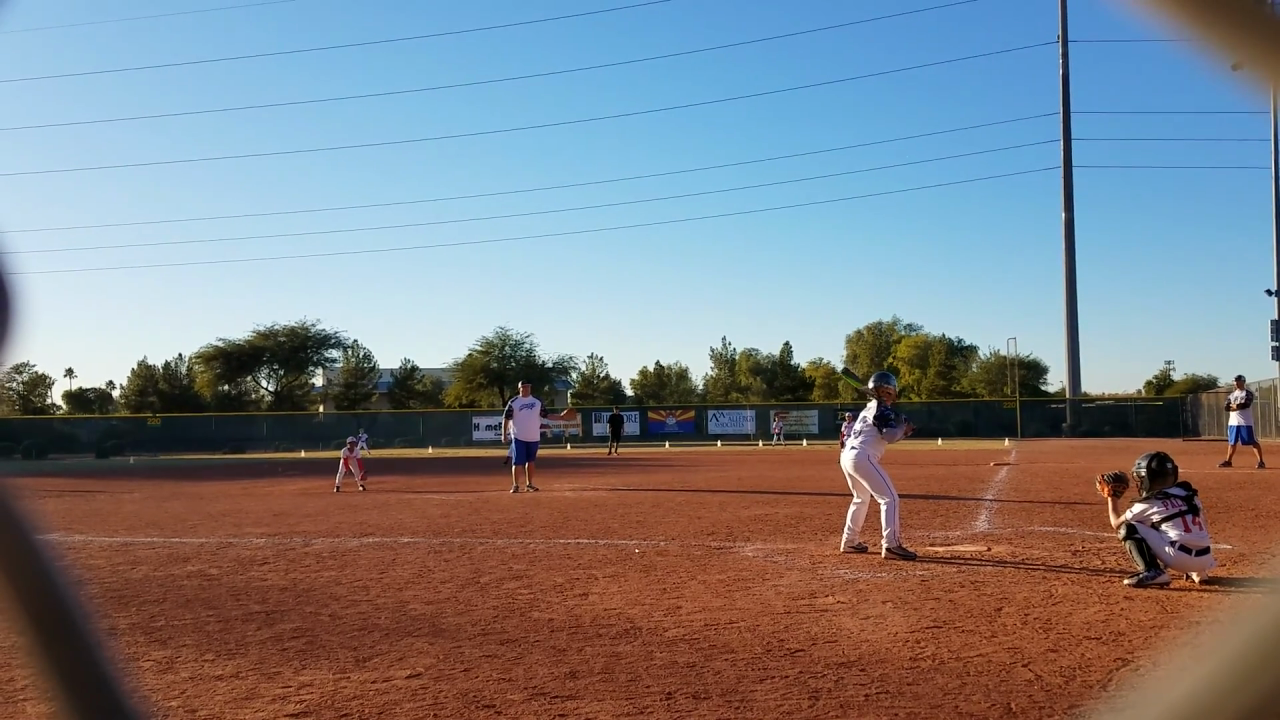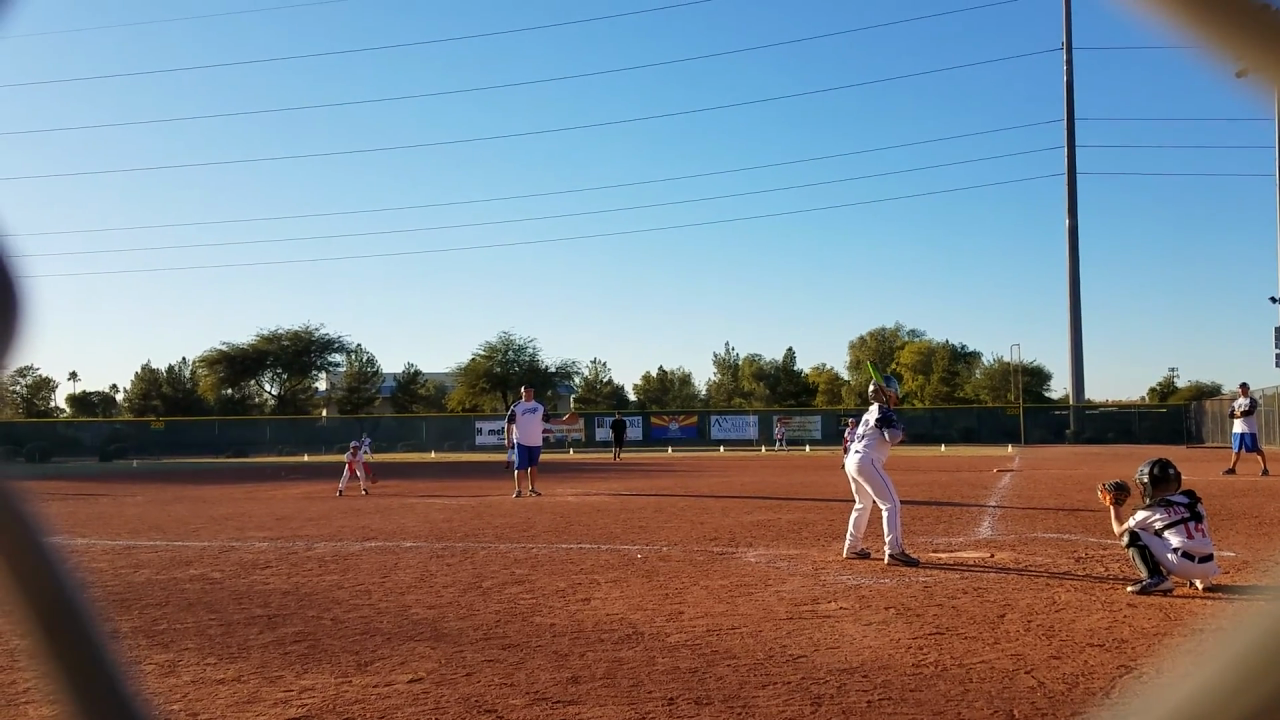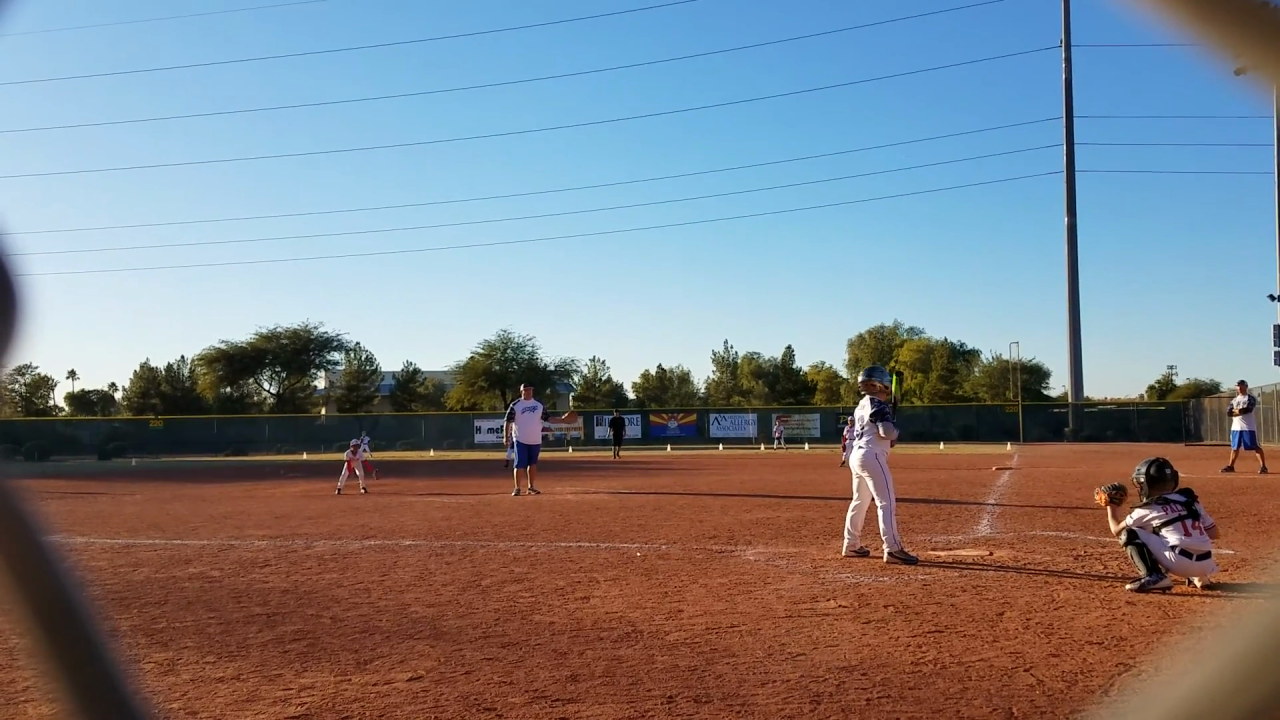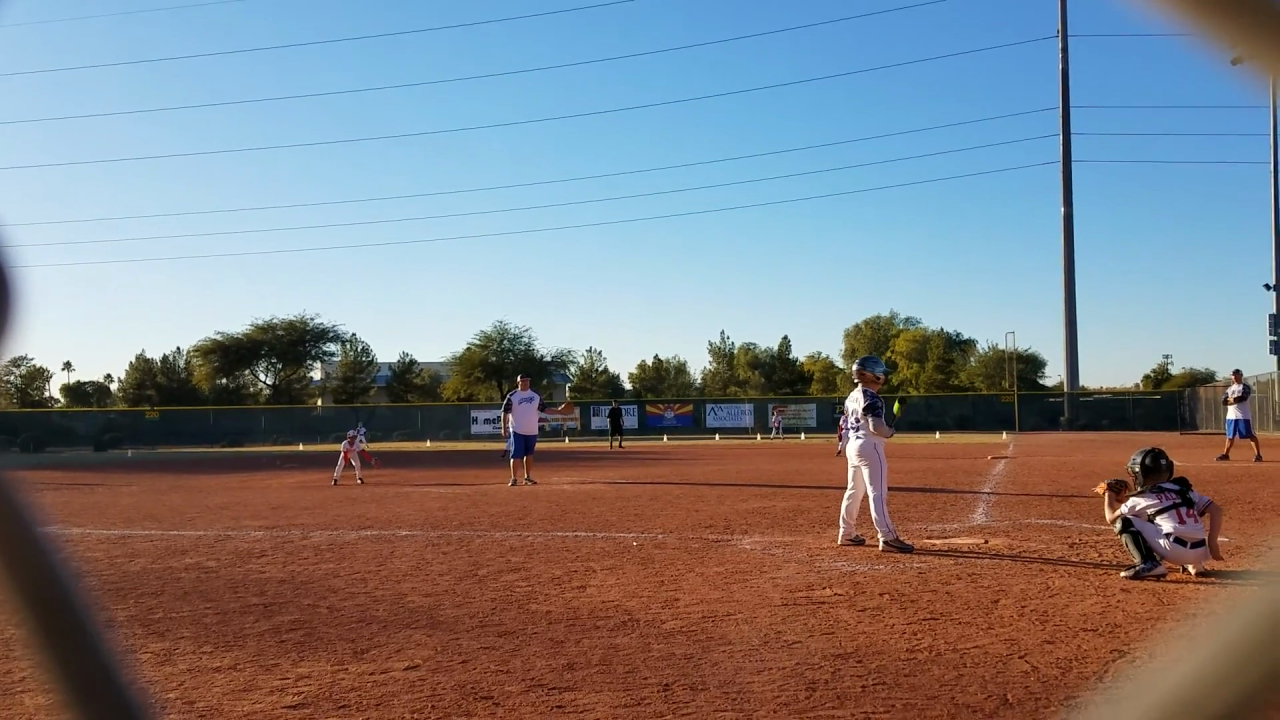
dt=0.3s
person 1, frame 1
left shoulder: (870, 409)
right shoulder: (883, 410)
left elbow: (883, 438)
right elbow: (890, 436)
left wrist: (903, 433)
right wrist: (901, 427)
left hip: (847, 456)
right hip: (862, 458)
left knee: (861, 499)
right knee: (889, 498)
left ankle: (849, 540)
right ankle: (891, 545)
person 1, frame 2
left shoulder: (872, 412)
right shoulder: (885, 412)
right elbow: (893, 437)
left wrist: (896, 438)
right wrist: (900, 432)
left hip: (852, 461)
right hip: (866, 462)
left knee: (863, 505)
right knee: (891, 505)
left ankle: (852, 546)
right ankle: (894, 551)
person 1, frame 3
left shoulder: (861, 406)
right shoulder: (878, 406)
right elbow: (886, 431)
left wrist: (889, 438)
right wrist: (896, 434)
left hip: (856, 456)
right hip: (871, 457)
left knee: (860, 501)
right knee: (886, 503)
left ankle: (851, 545)
right ankle: (892, 549)
person 1, frame 4
left shoulder: (852, 397)
right shoulder: (871, 398)
right elbow: (876, 426)
left wrist: (884, 431)
right wrist: (889, 431)
left hip: (853, 446)
right hip: (869, 447)
left knee: (854, 491)
right knee: (877, 493)
left ankle: (846, 533)
right ankle: (887, 538)
